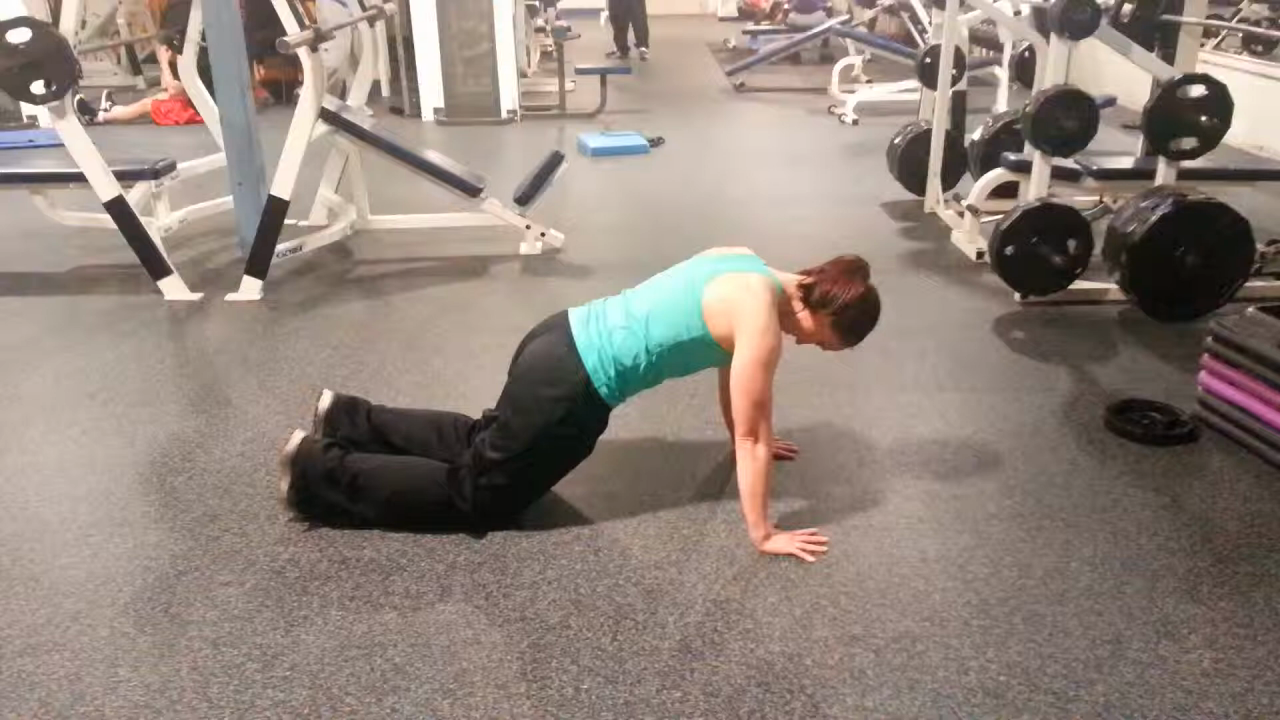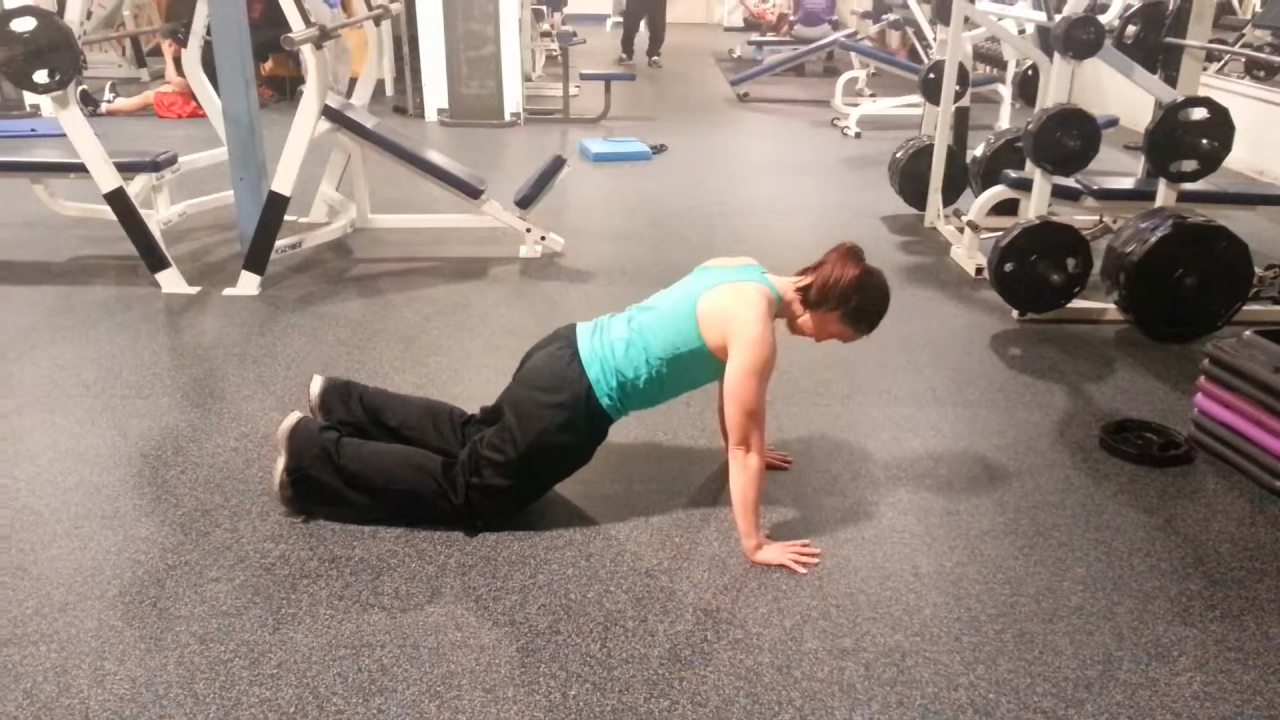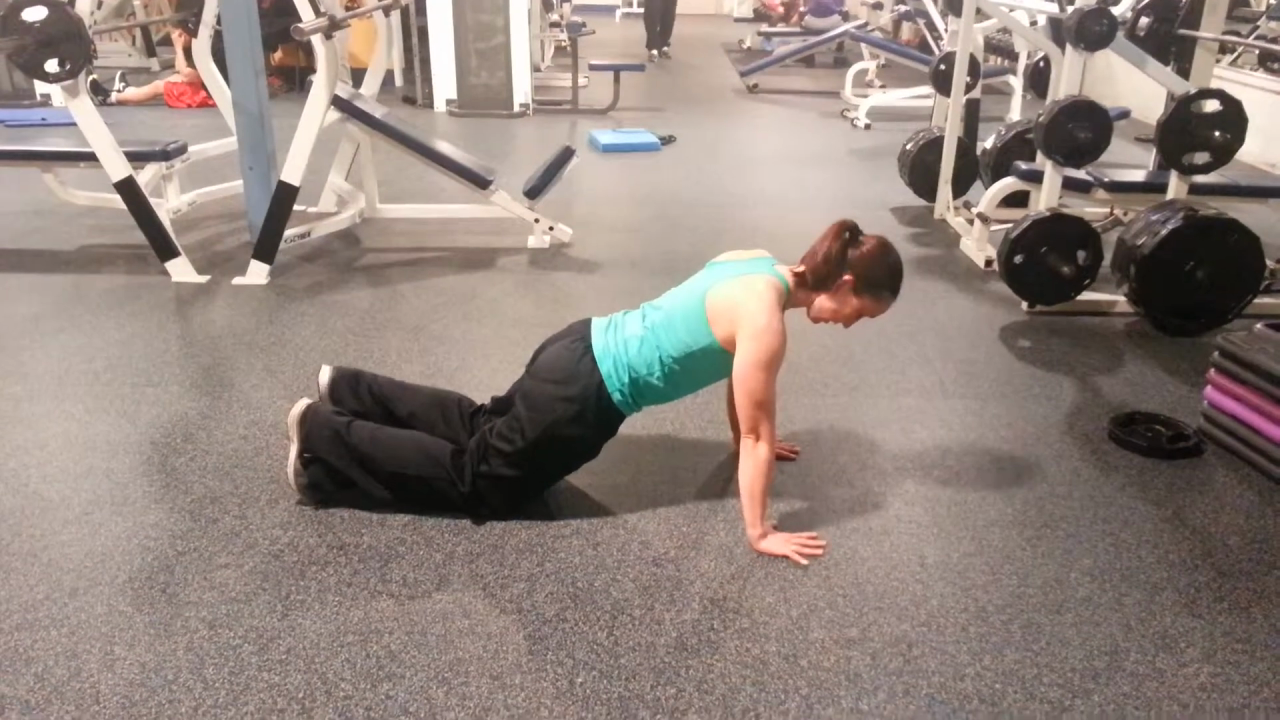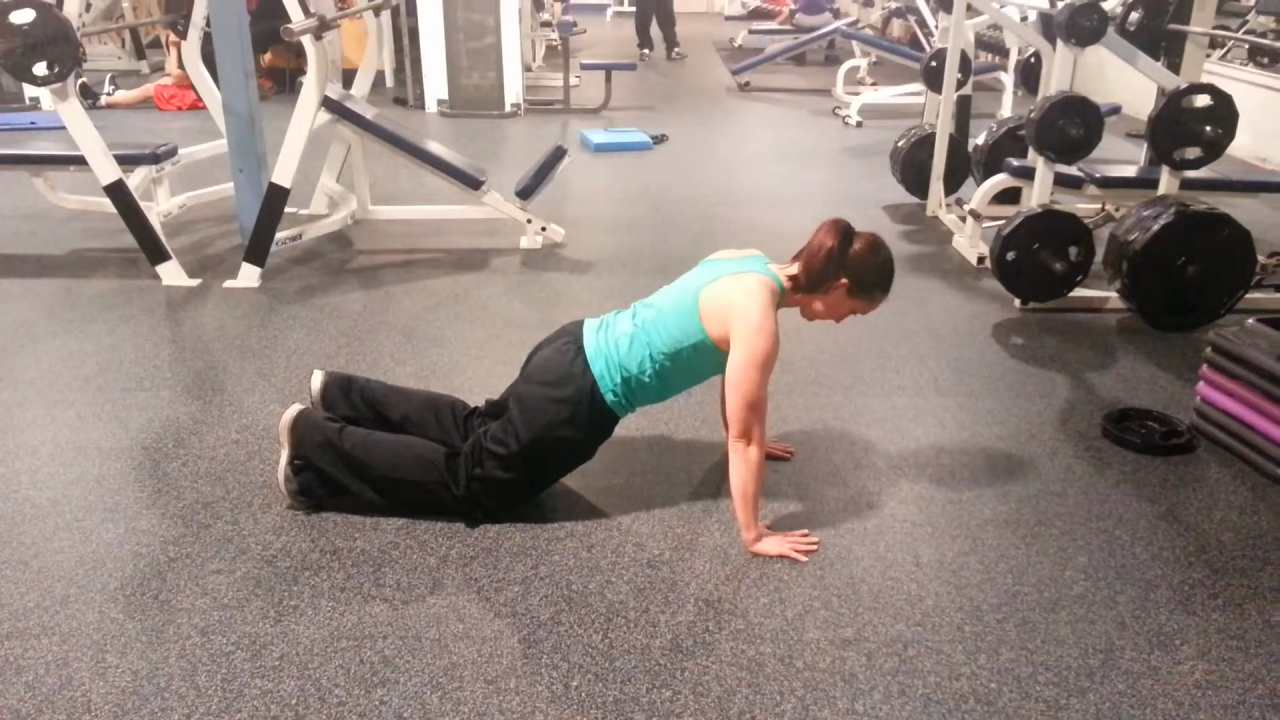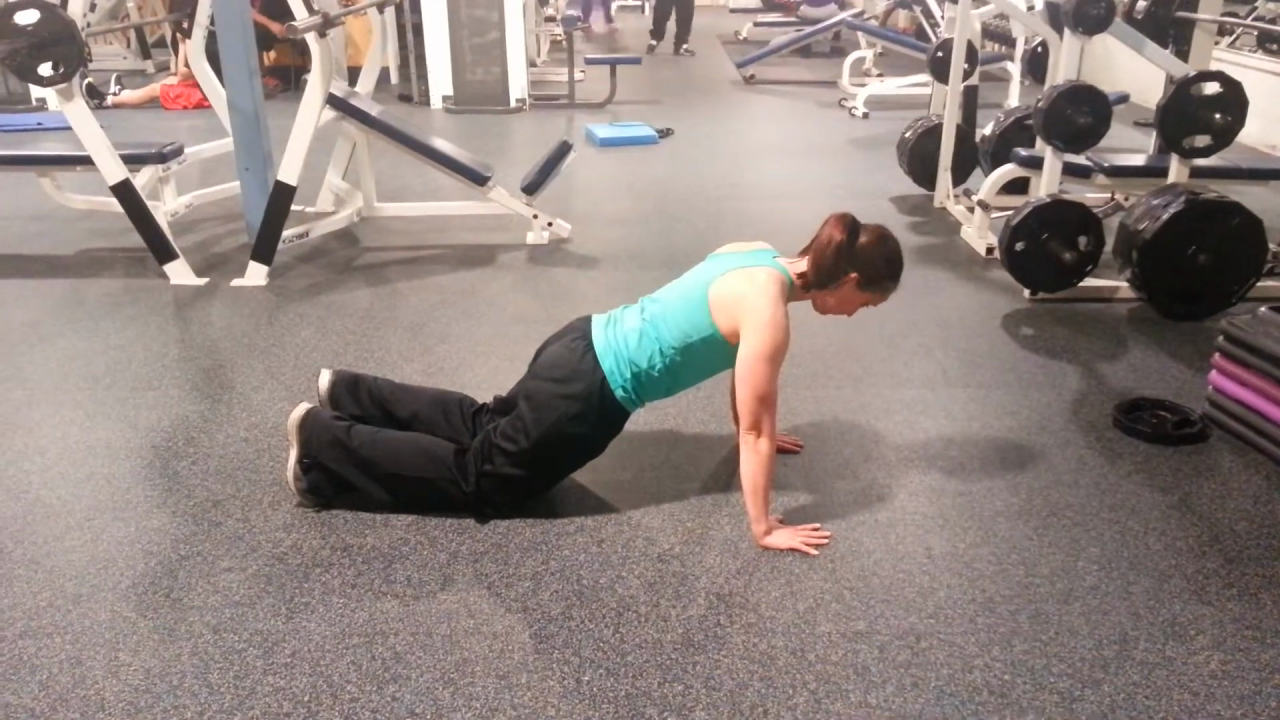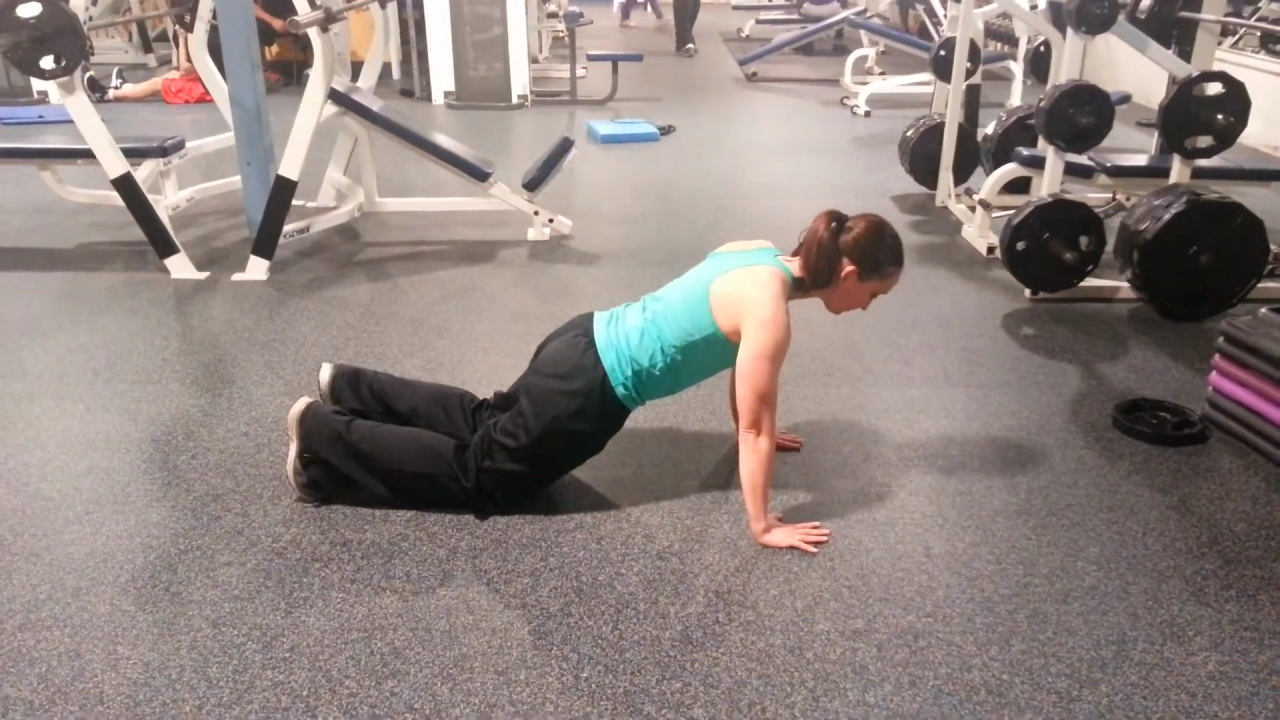
dt=0.7s
person 1, frame 1
left shoulder: (748, 268)
right shoulder: (761, 319)
right elbow: (751, 439)
left wrist: (750, 441)
right wrist: (762, 534)
left hip: (563, 341)
right hip: (569, 383)
left knee: (484, 444)
right knee: (477, 495)
left ankle: (347, 419)
right ankle: (315, 470)
person 1, frame 2
left shoulder: (746, 271)
right shoulder: (755, 328)
right elbow: (743, 447)
left wrist: (746, 447)
right wrist: (755, 544)
left hip: (571, 355)
right hip: (572, 399)
left knee: (474, 438)
right knee: (467, 490)
left ankle: (342, 403)
right ankle: (311, 450)
person 1, frame 3
left shoulder: (760, 265)
right shoulder: (764, 318)
right elbow: (757, 435)
left wrist: (751, 439)
right wrist: (759, 532)
left hip: (584, 351)
right hip: (583, 394)
left knee: (482, 428)
right knee: (474, 480)
left ankle: (348, 391)
right ankle: (321, 432)
person 1, frame 4
left shoulder: (751, 262)
right shoulder: (758, 318)
right elbow: (745, 438)
left wrist: (748, 438)
right wrist: (753, 535)
left hip: (579, 352)
right hip: (579, 396)
left knee: (476, 432)
right knee: (470, 482)
left ankle: (338, 397)
right ankle: (314, 440)
person 1, frame 5
left shoulder: (760, 255)
right shoulder: (768, 312)
right elbow: (757, 430)
left wrist: (753, 431)
right wrist: (763, 528)
left hip: (588, 347)
right hip: (589, 391)
left knee: (484, 428)
right knee: (479, 478)
left ankle: (347, 394)
right ankle: (321, 440)
person 1, frame 6
left shoulder: (762, 254)
right shoulder: (769, 310)
right elbow: (756, 428)
left wrist: (753, 429)
right wrist: (762, 526)
left hip: (589, 344)
right hip: (589, 388)
left knee: (485, 424)
right knee: (479, 473)
left ankle: (347, 389)
right ankle: (320, 435)
